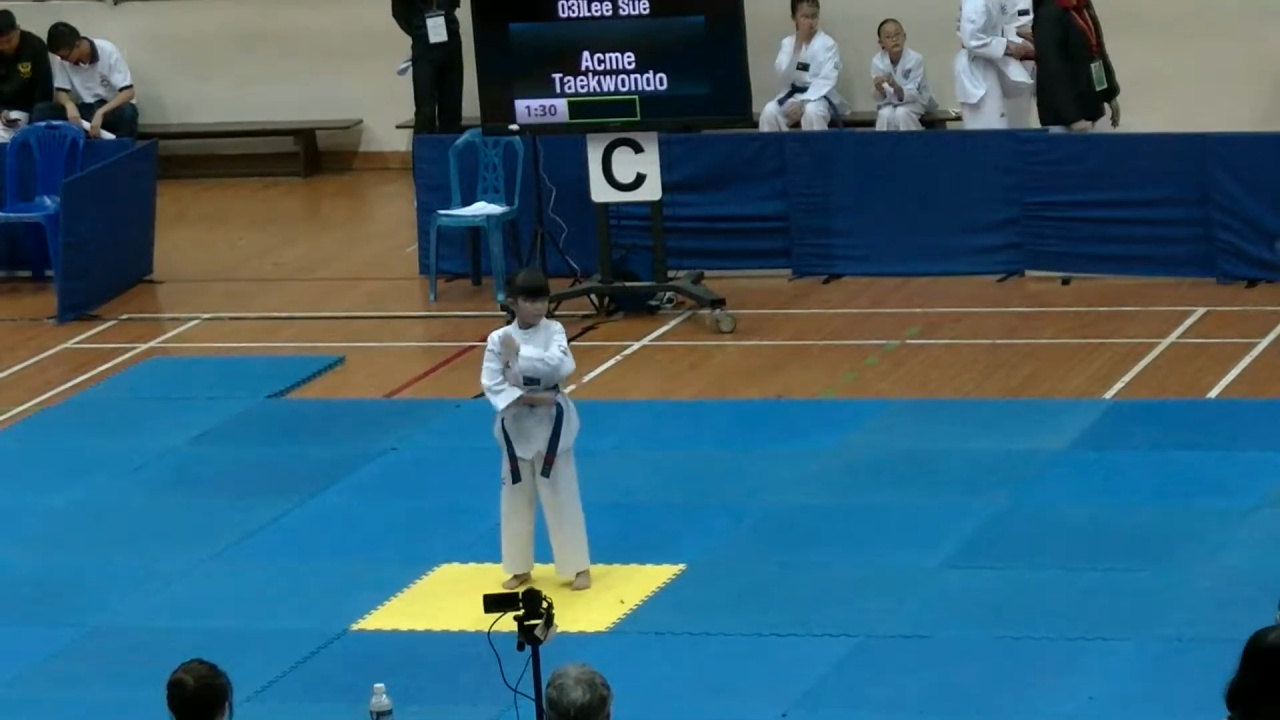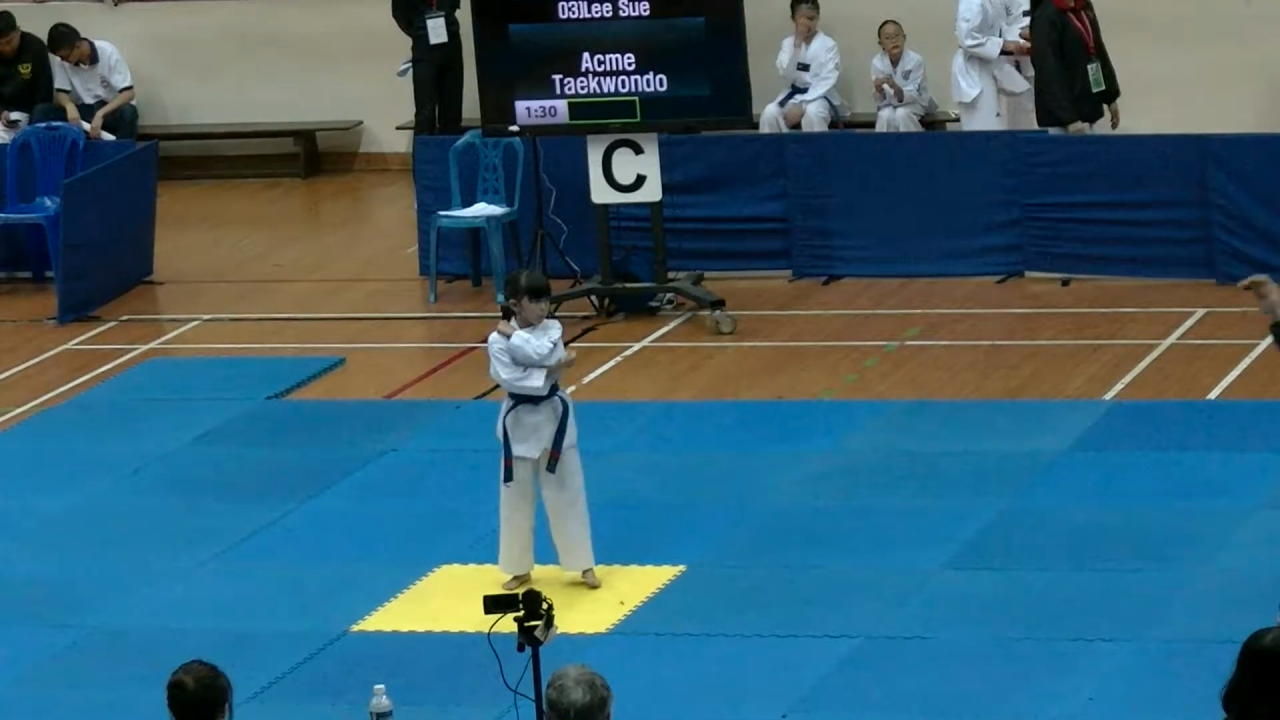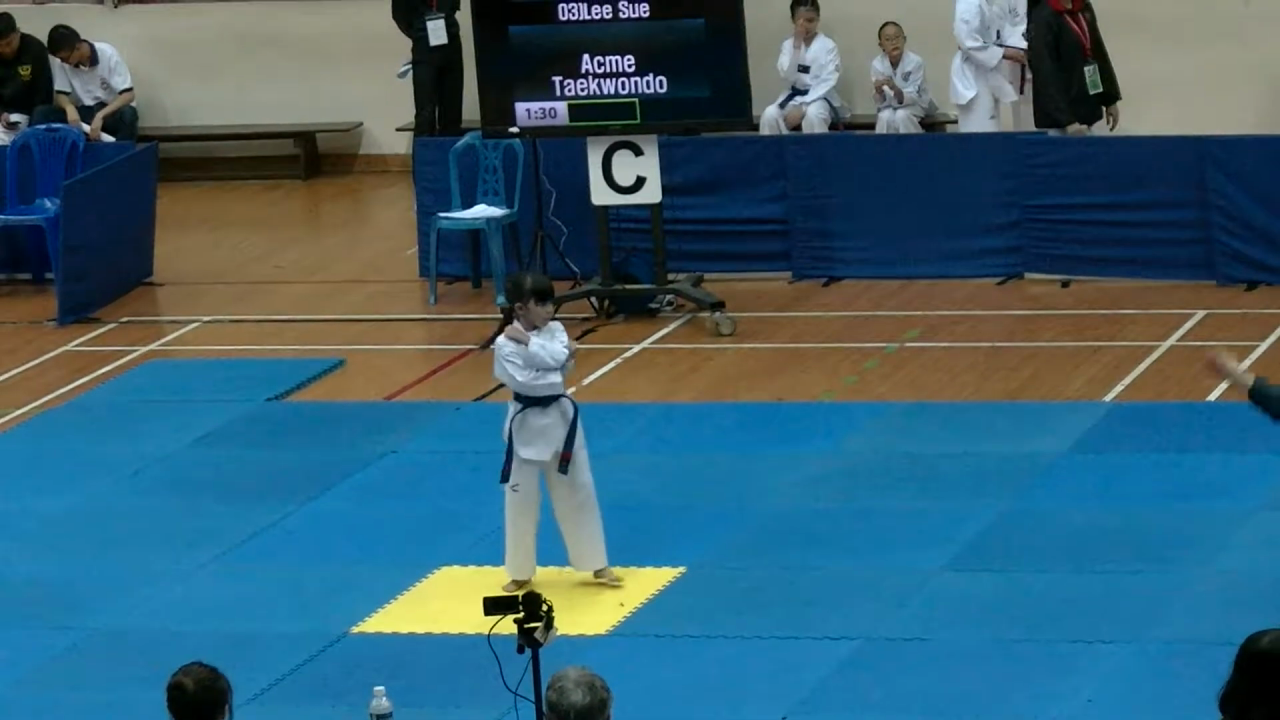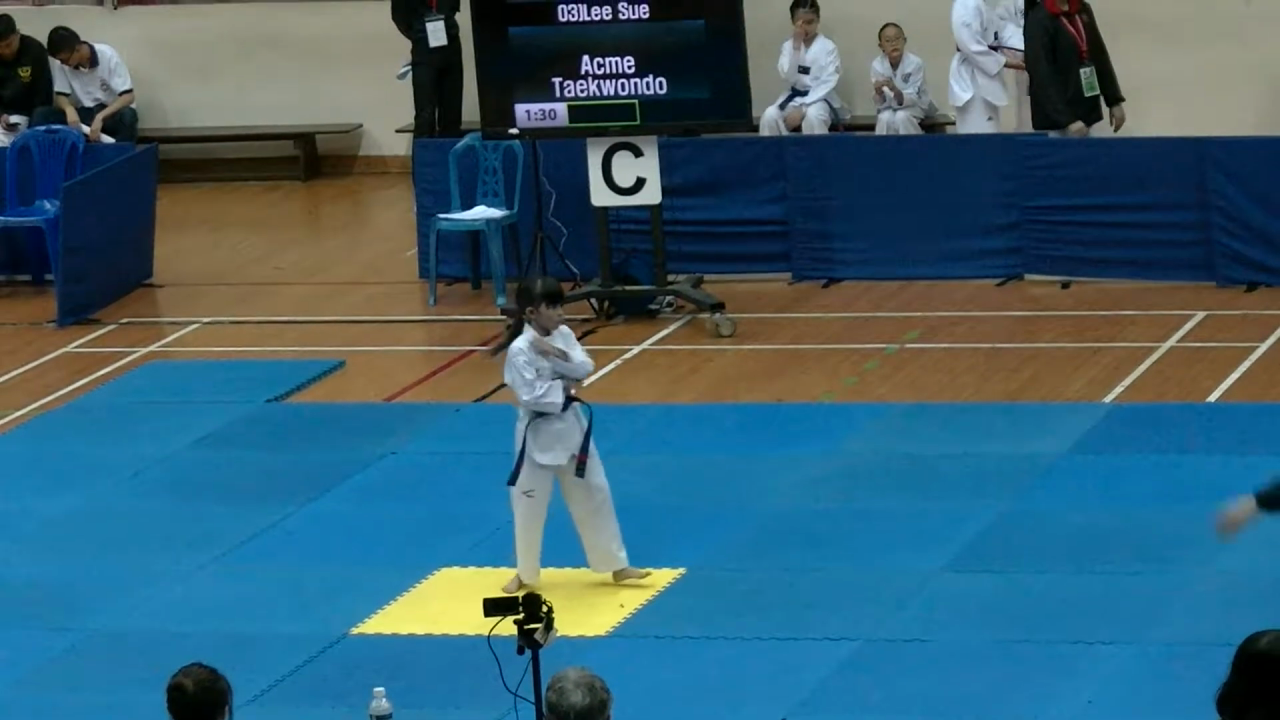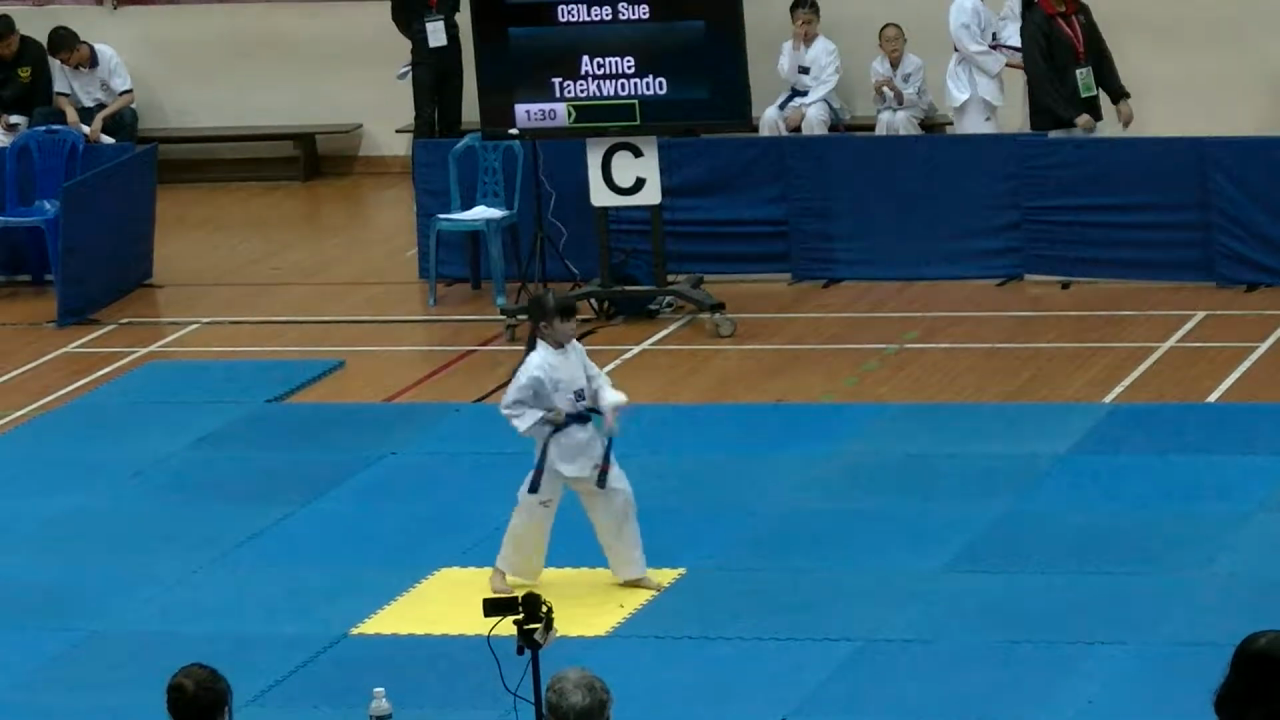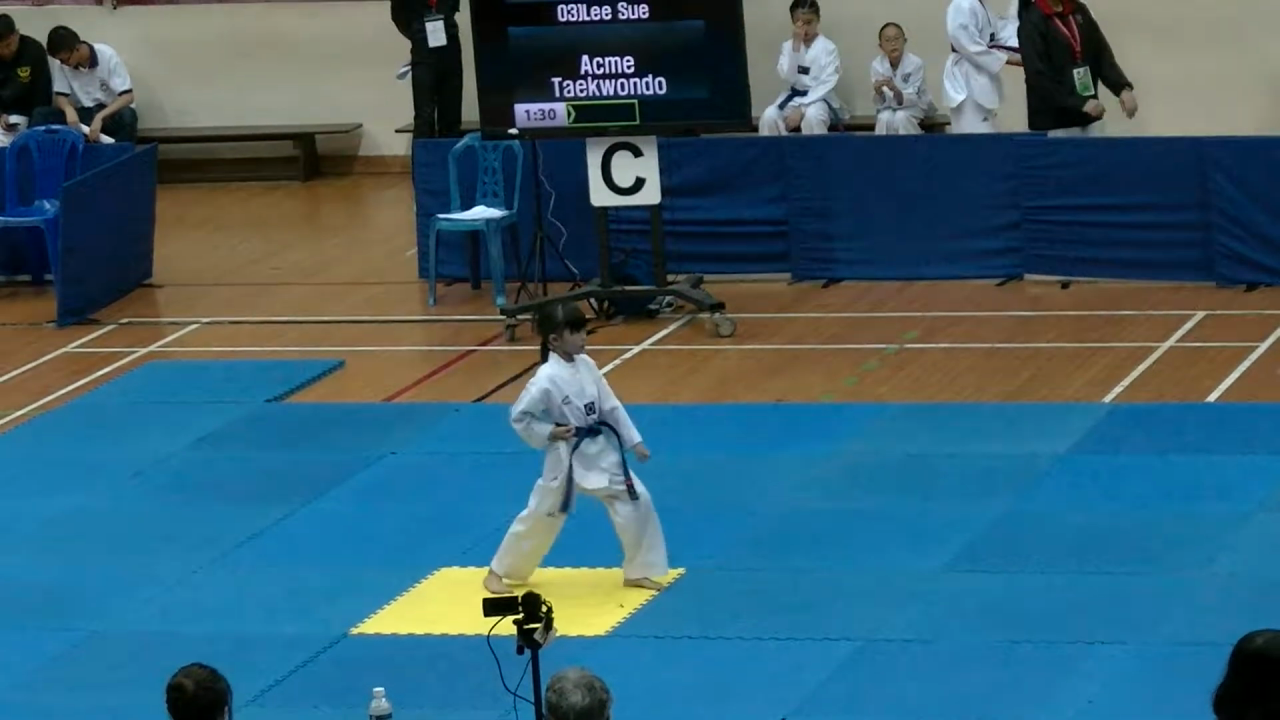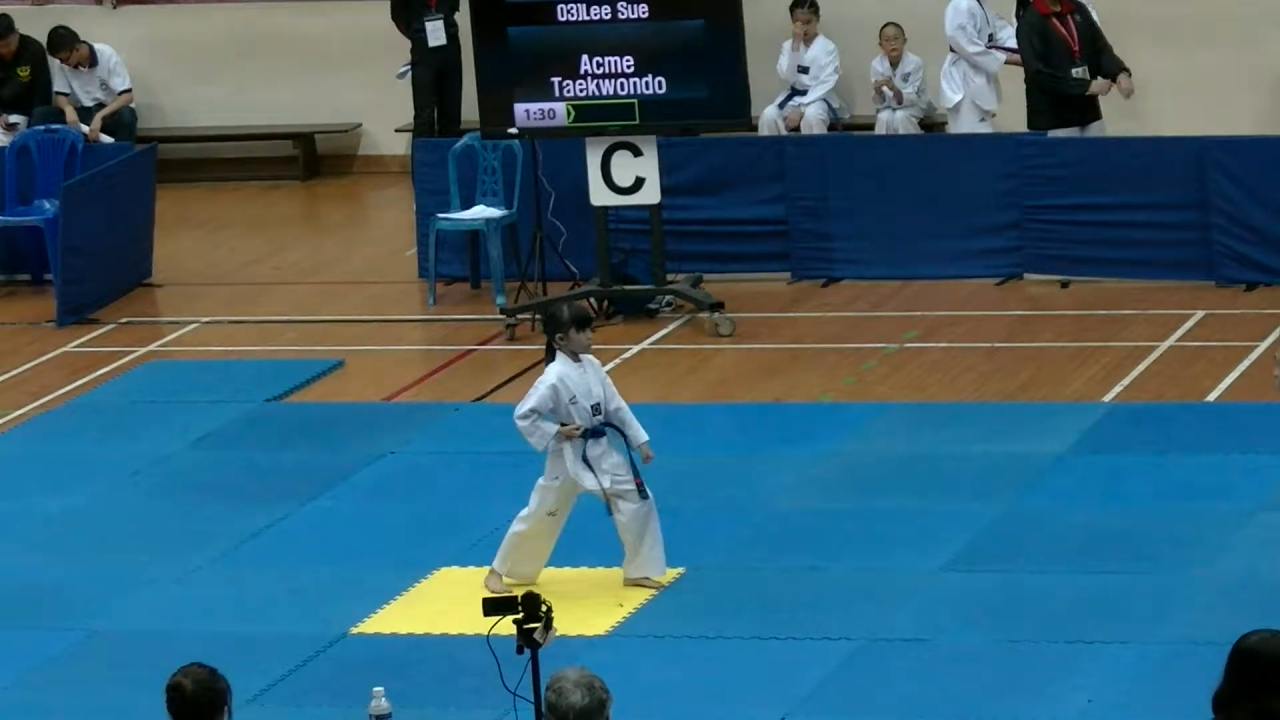
dt=0.1s
person 1, frame 1
left shoulder: (554, 331)
right shoulder: (499, 339)
left elbow: (558, 365)
right elbow: (493, 384)
left wrist: (520, 352)
right wrist: (525, 398)
left hip: (552, 423)
right hip: (516, 424)
left knee: (561, 496)
right knee: (515, 498)
left ankle: (578, 567)
right ankle: (519, 569)
person 1, frame 2
left shoulder: (551, 327)
right shoulder: (497, 339)
left elbow: (545, 353)
right elbow: (509, 379)
left wrist: (513, 335)
right wrist: (552, 369)
left hip: (554, 418)
right hip: (519, 423)
left knee: (566, 492)
right knee: (516, 497)
left ankle: (584, 565)
right ankle: (518, 569)
person 1, frame 3
left shoulder: (554, 330)
right shoulder: (506, 342)
left elbow: (560, 356)
right elbow: (525, 380)
left wrist: (527, 340)
right wrist: (562, 373)
left hip: (561, 420)
right hip: (527, 426)
left knee: (578, 493)
right knee: (520, 501)
left ankle: (597, 565)
right ankle: (520, 573)
person 1, frame 4
left shoulder: (561, 334)
right shoulder: (520, 350)
left elbow: (584, 366)
right elbow: (532, 397)
left wrist: (560, 353)
right wrist: (562, 390)
left hip: (572, 427)
right hip: (539, 434)
left knee: (593, 494)
right knee: (529, 503)
left ankle: (616, 564)
right ankle: (523, 575)
person 1, frame 5
left shoulder: (574, 351)
right shoulder: (535, 366)
left elbow: (598, 383)
right elbow: (510, 405)
left wrist: (610, 408)
right wrist: (545, 418)
left hip: (588, 438)
right hip: (556, 446)
left knee: (617, 498)
right knee: (533, 510)
left ankle: (631, 571)
right ankle: (503, 570)
person 1, frame 6
left shoulder: (587, 365)
right shoulder: (547, 378)
left elbow: (611, 405)
right elbow: (518, 416)
left wrist: (634, 440)
right wrist: (549, 433)
left hip: (601, 450)
right hip: (568, 458)
left knee: (637, 504)
right knee: (539, 517)
left ankle: (638, 571)
right ankle: (497, 571)
person 1, frame 7
left shoulder: (592, 365)
right shoulder: (555, 377)
left elbow: (616, 405)
right elbow: (523, 415)
left wrist: (640, 441)
right wrist: (555, 433)
left hip: (603, 451)
right hip: (570, 457)
left knee: (640, 503)
right knee: (540, 517)
left ankle: (637, 571)
right ankle: (498, 570)
